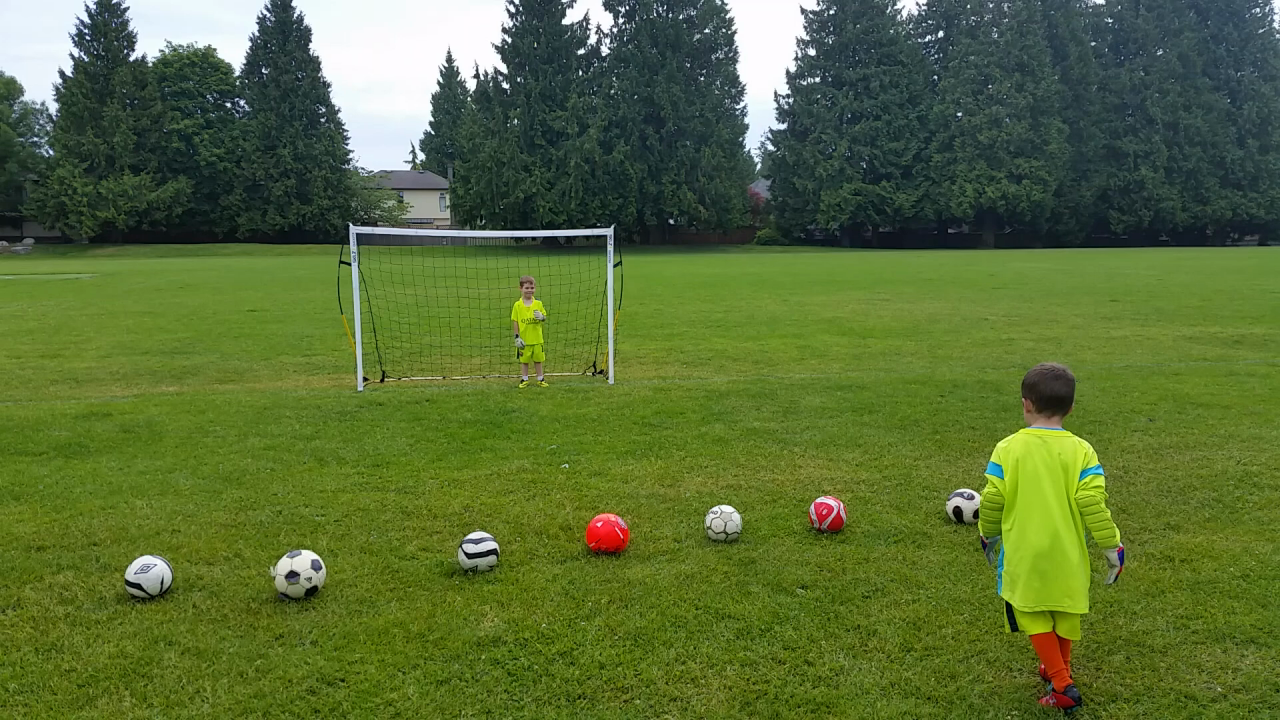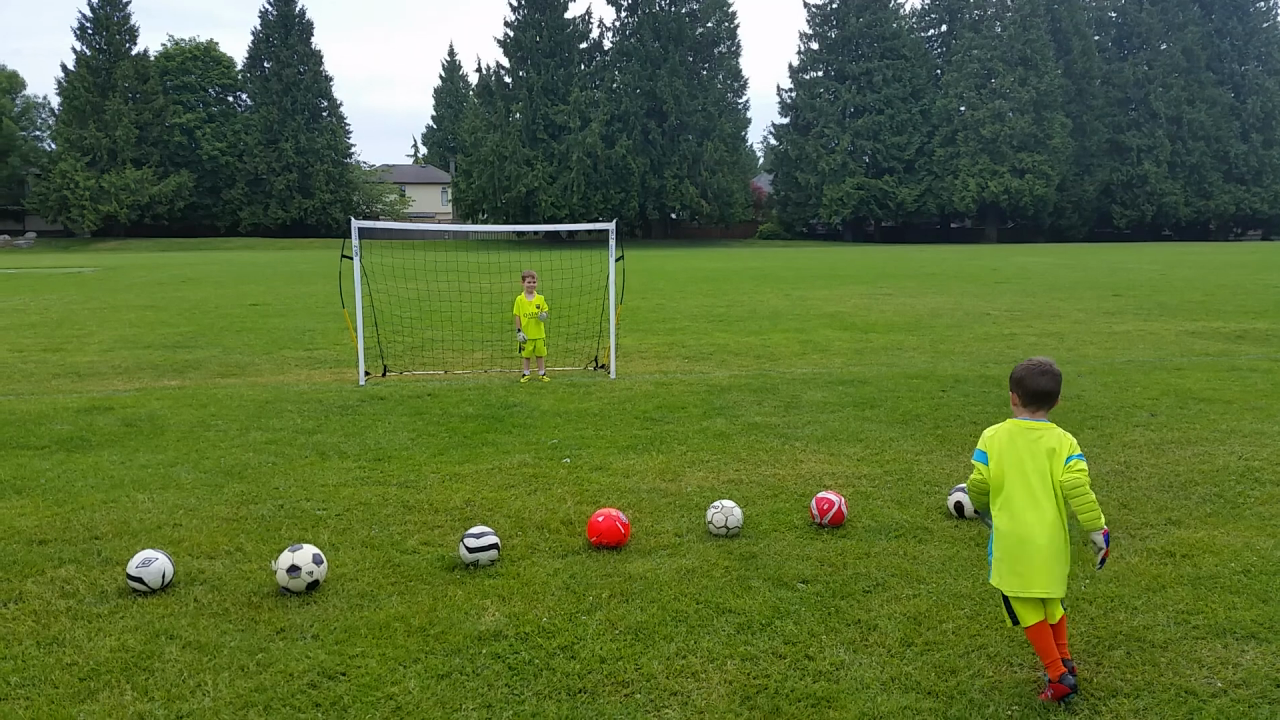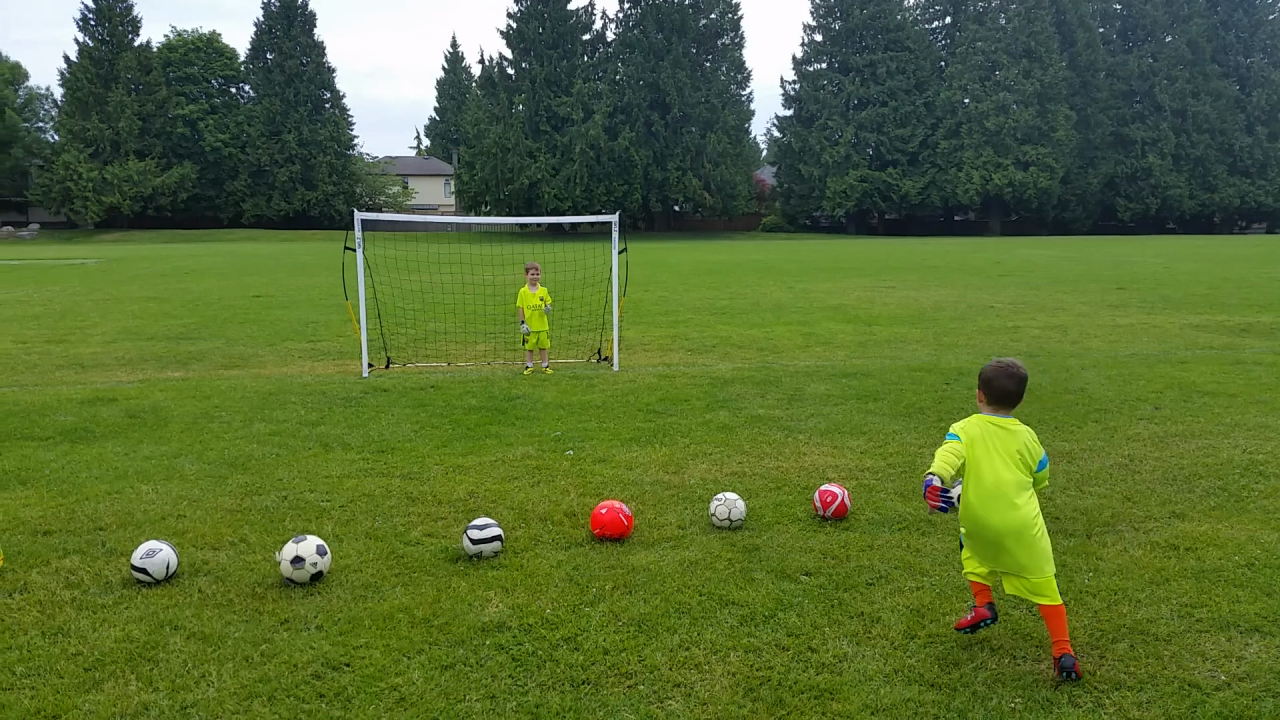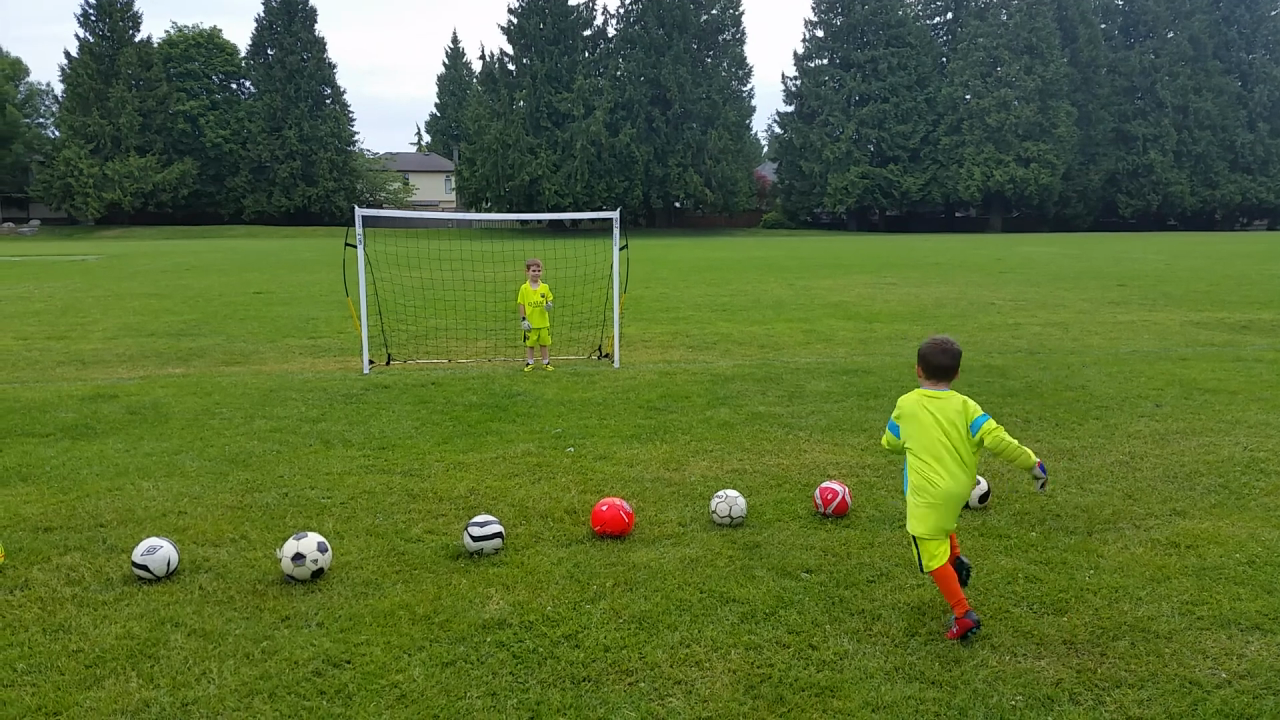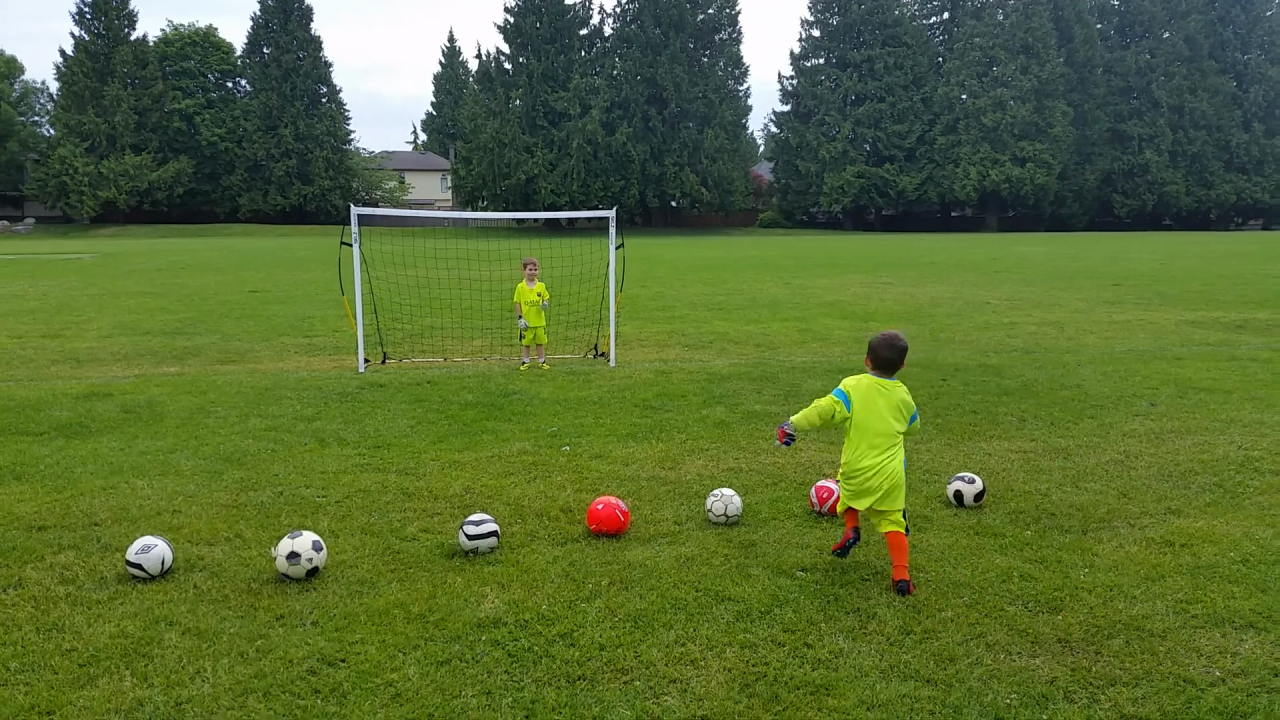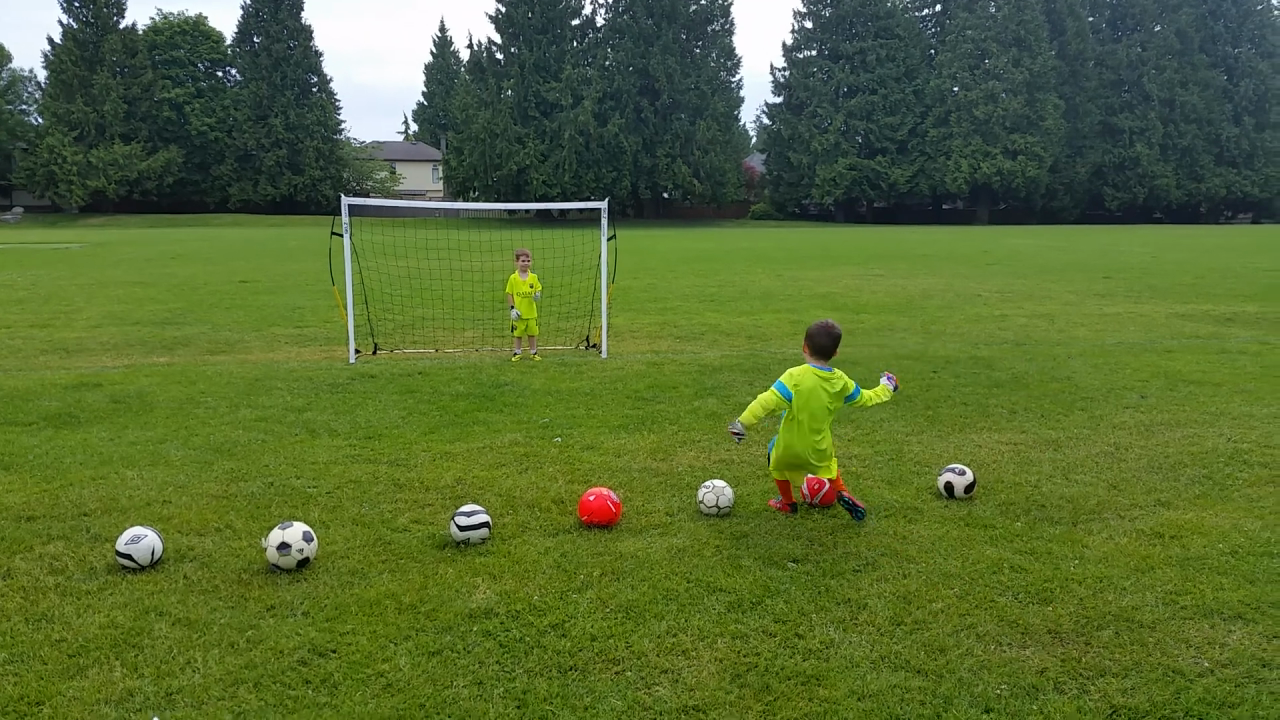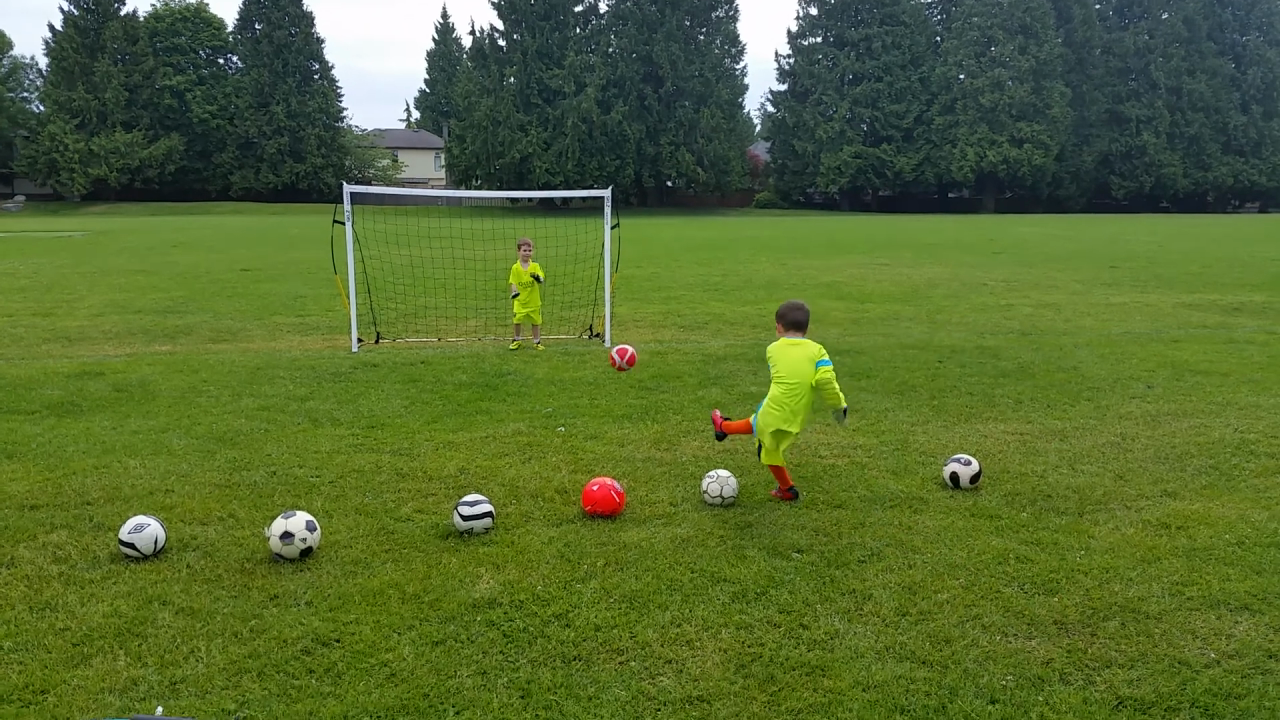
dt=0.2s
person 1, frame 1
left shoulder: (1008, 448)
right shoulder: (1082, 451)
left elbow: (992, 500)
right elbow: (1094, 505)
left wrist: (988, 537)
right wrist: (1113, 547)
left hip: (1024, 552)
right hip: (1068, 553)
left knee: (1035, 619)
right knee: (1064, 615)
left ankle: (1063, 687)
right ankle: (1058, 670)
person 1, frame 2
left shoulder: (994, 437)
right shoulder: (1064, 441)
left elbow: (980, 484)
right elbow: (1079, 490)
left wrist: (984, 510)
right wrist: (1099, 533)
left hip: (1013, 542)
right hip: (1053, 541)
left knee: (1030, 613)
right knee: (1052, 601)
left ankle: (1059, 676)
right ankle: (1061, 664)
person 1, frame 3
left shoulder: (963, 430)
right shoulder: (1027, 437)
left elbow: (948, 457)
right elbow: (1040, 479)
left wrist: (934, 479)
left hip: (981, 524)
right hip: (1024, 525)
left knee: (974, 559)
right knee: (1044, 589)
left ankle: (983, 609)
right ankle: (1063, 654)
person 1, frame 4
left shoulder: (905, 404)
right shoulder: (967, 407)
left elbow: (891, 441)
right elbow: (999, 442)
right wrist: (1032, 463)
left hip: (926, 494)
right hip: (959, 490)
left knee: (935, 558)
right knee: (943, 525)
left ankle: (964, 614)
right ankle: (957, 559)
person 1, frame 5
left shoulder: (851, 387)
right shoulder: (904, 396)
left elbow: (825, 410)
right elbow: (912, 427)
left wrist: (791, 427)
left hip: (857, 470)
right hip: (891, 472)
left knee: (849, 497)
right knee: (894, 525)
left ankle: (851, 530)
right ankle: (902, 577)
person 1, frame 6
left shoulder: (794, 376)
right shoulder: (840, 381)
left elbow: (769, 401)
right elbow: (865, 399)
left wrist: (743, 422)
right wrist: (886, 387)
left hip: (791, 446)
right hip: (818, 446)
left knee: (781, 466)
right knee: (829, 467)
left ankle: (787, 502)
right ankle: (843, 495)
person 1, frame 7
left shoulder: (773, 349)
right shoulder: (817, 351)
right elbow: (827, 380)
right wrist: (839, 406)
left hip: (774, 410)
right hip: (794, 416)
left knee: (772, 453)
right knee: (757, 425)
left ankle: (787, 489)
